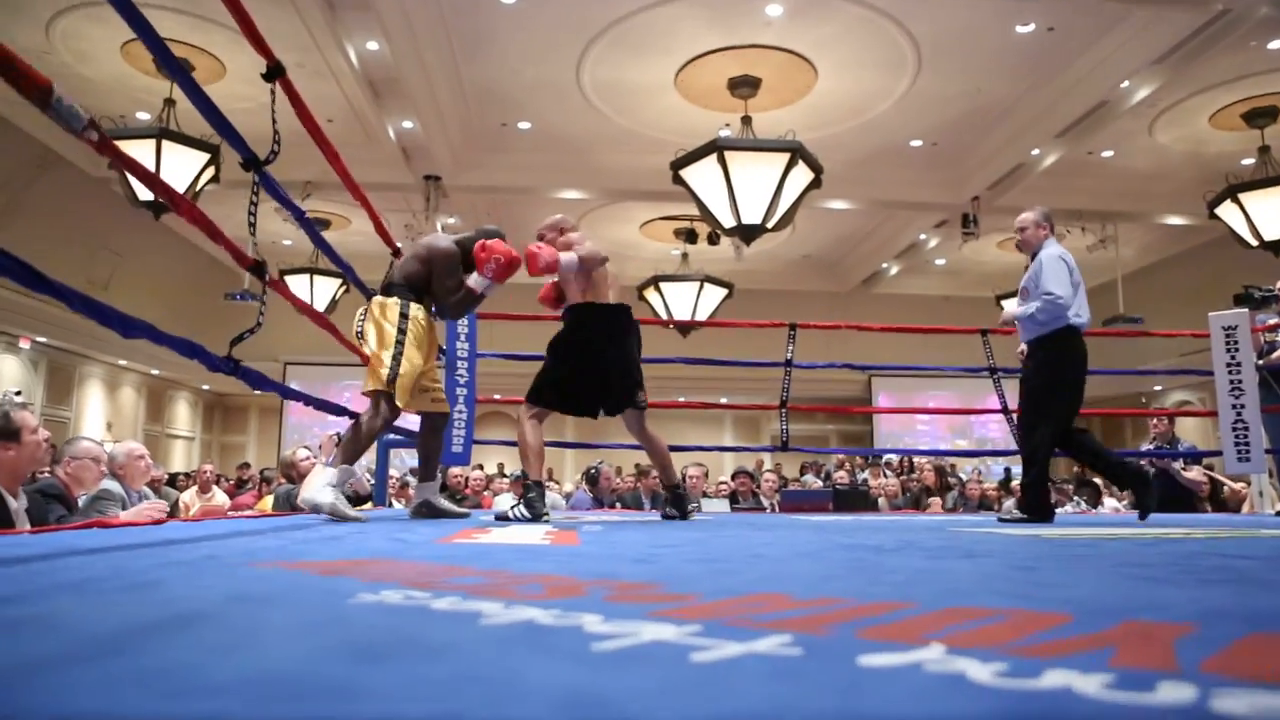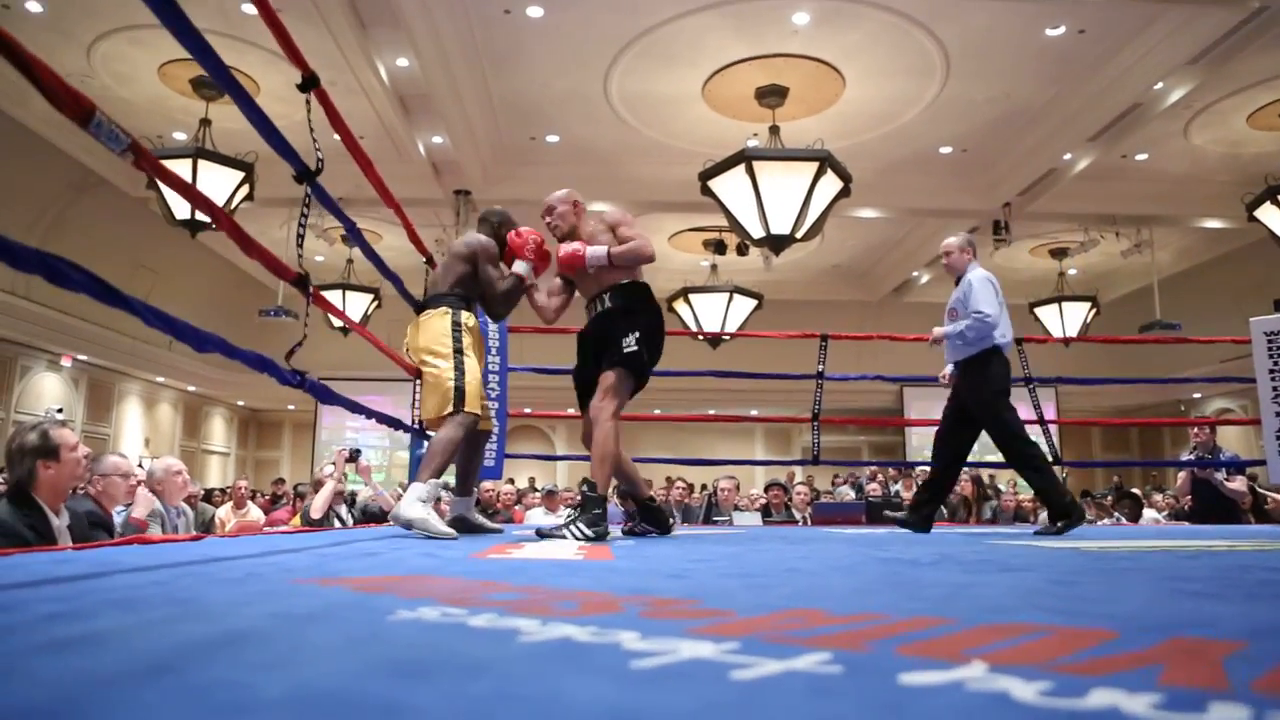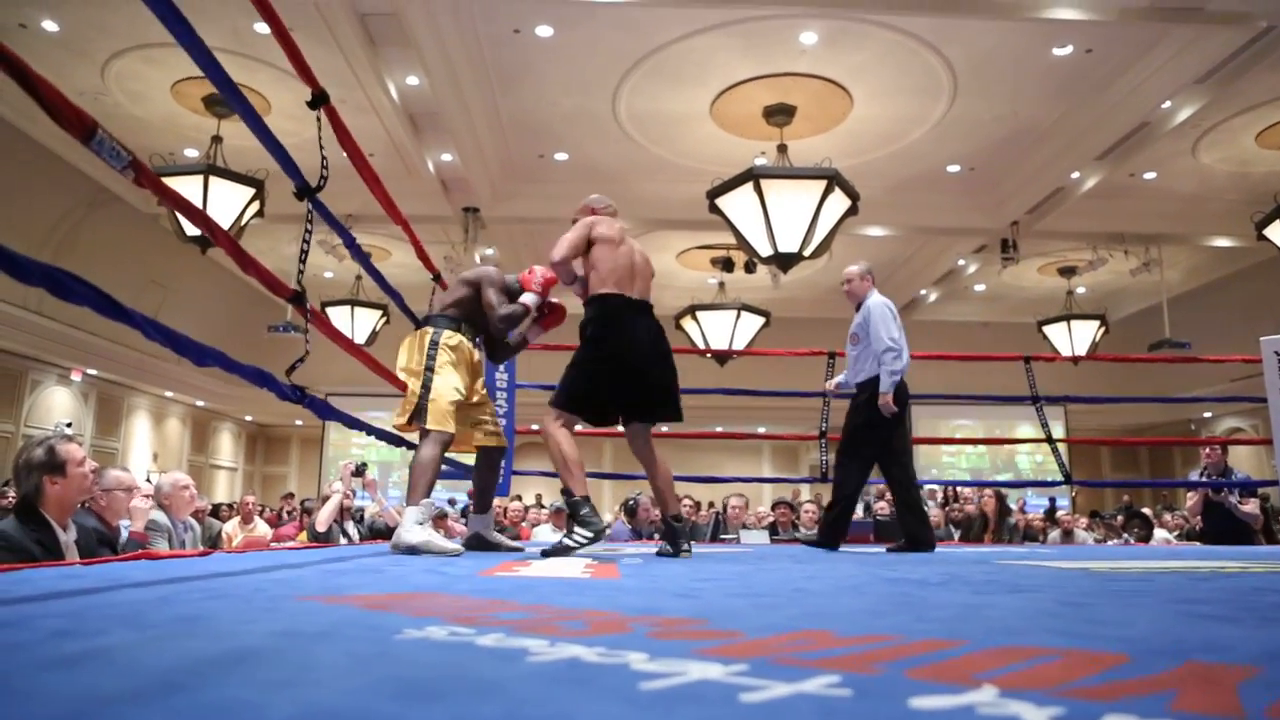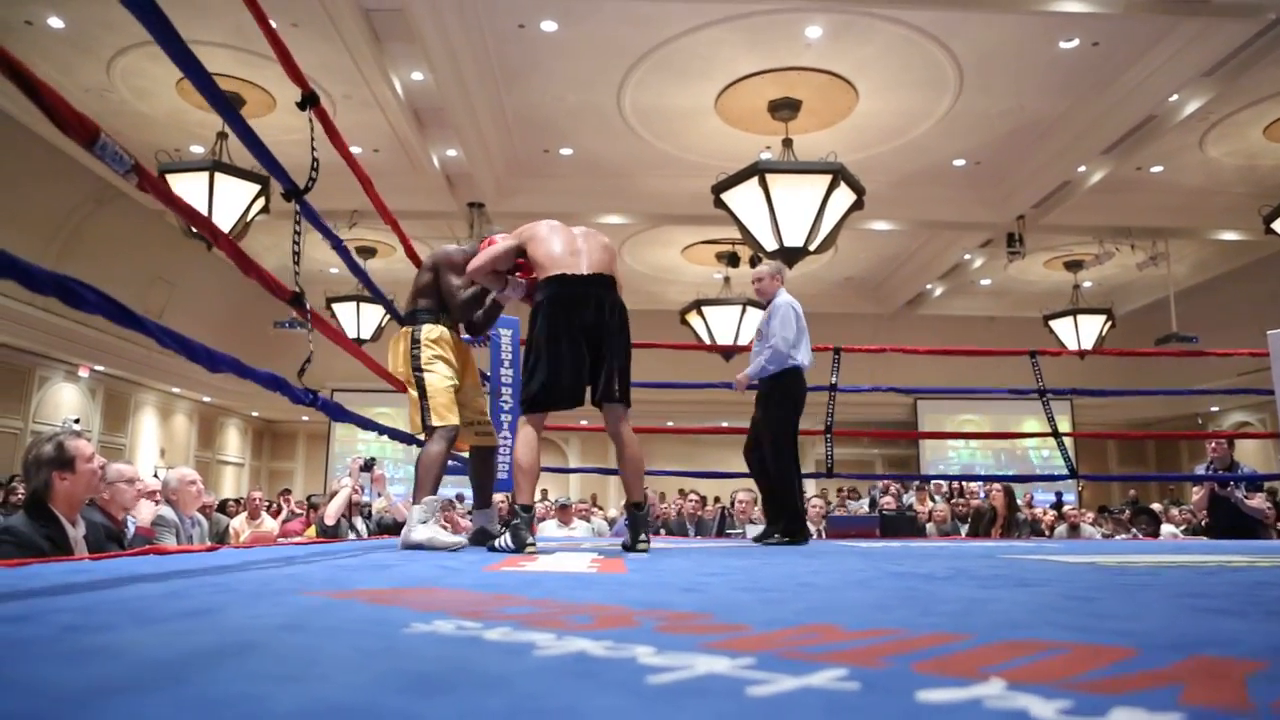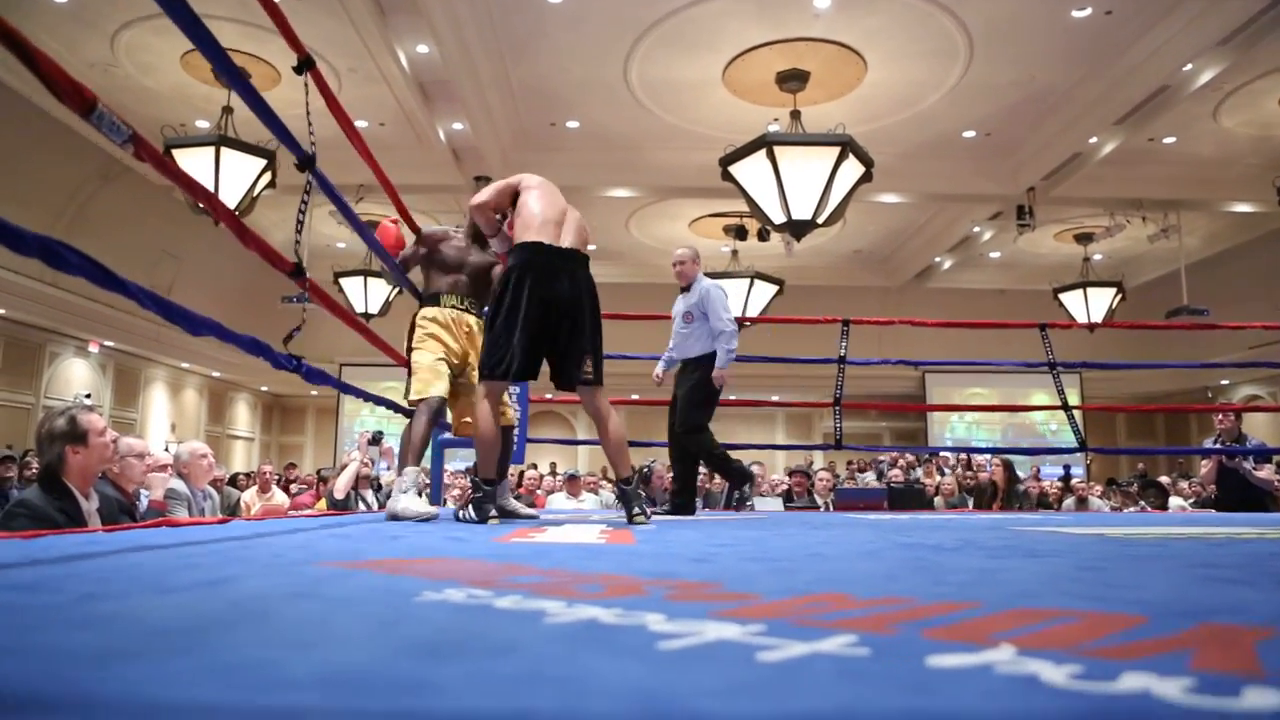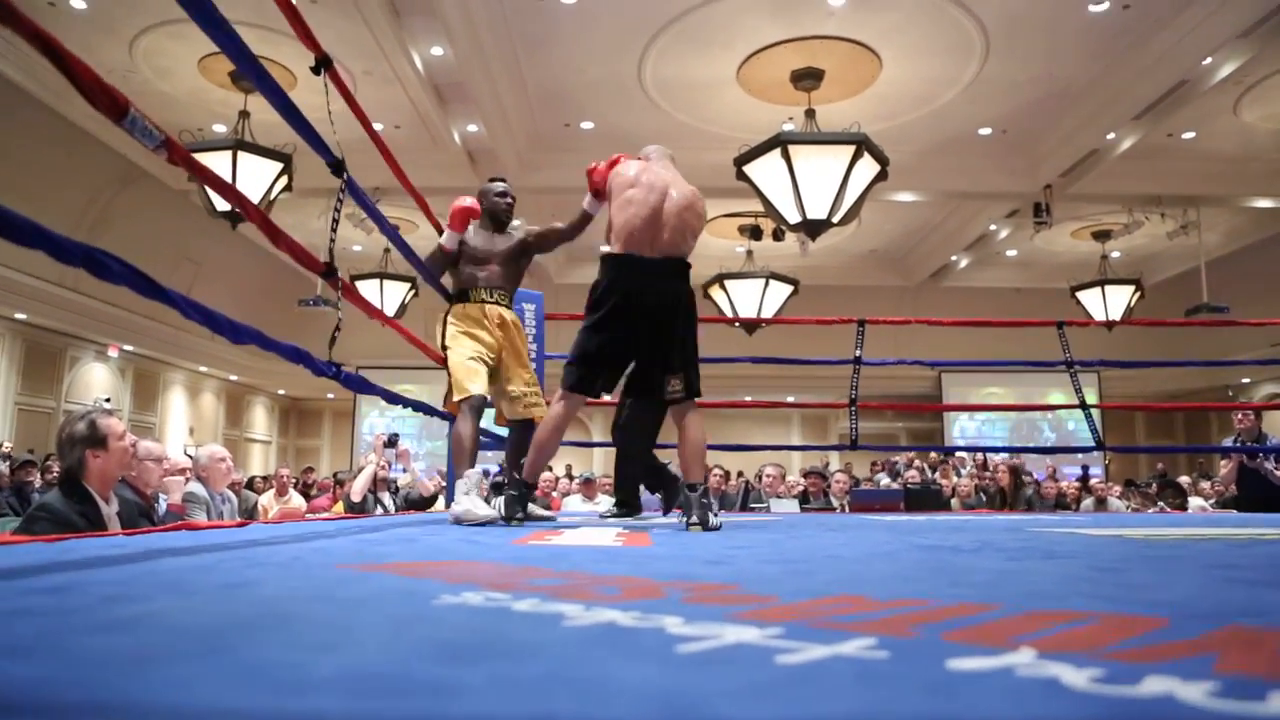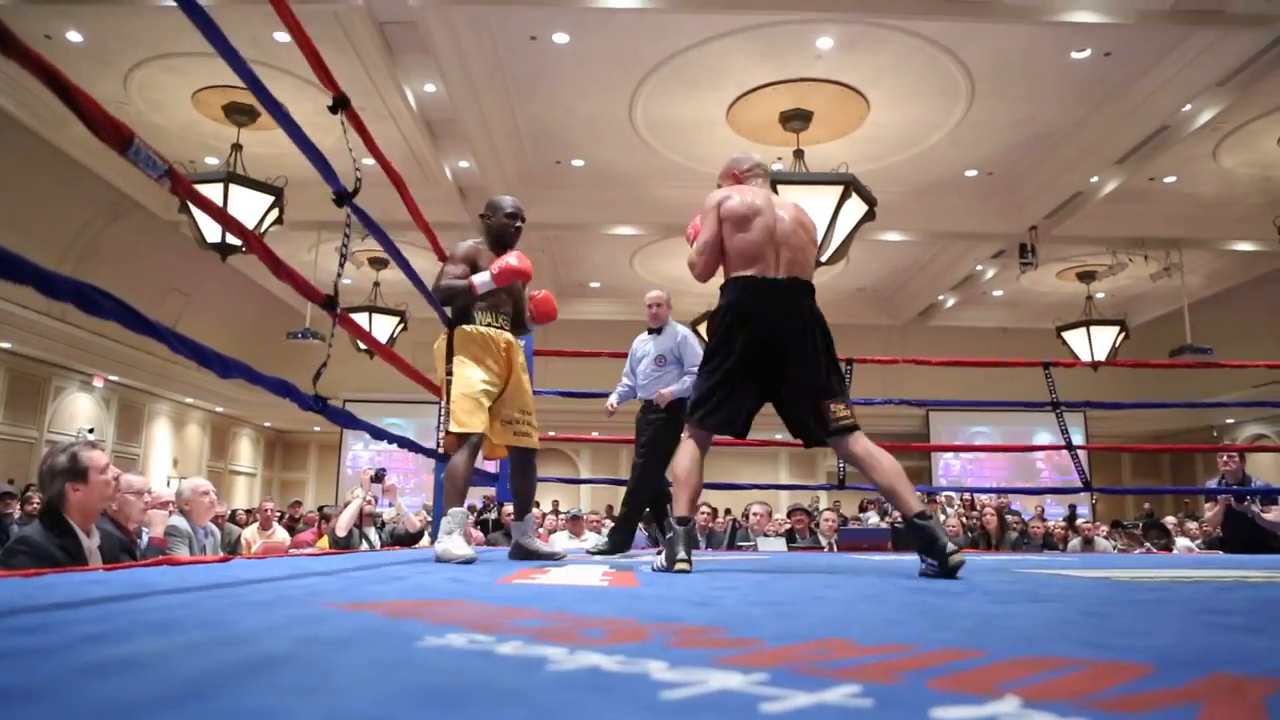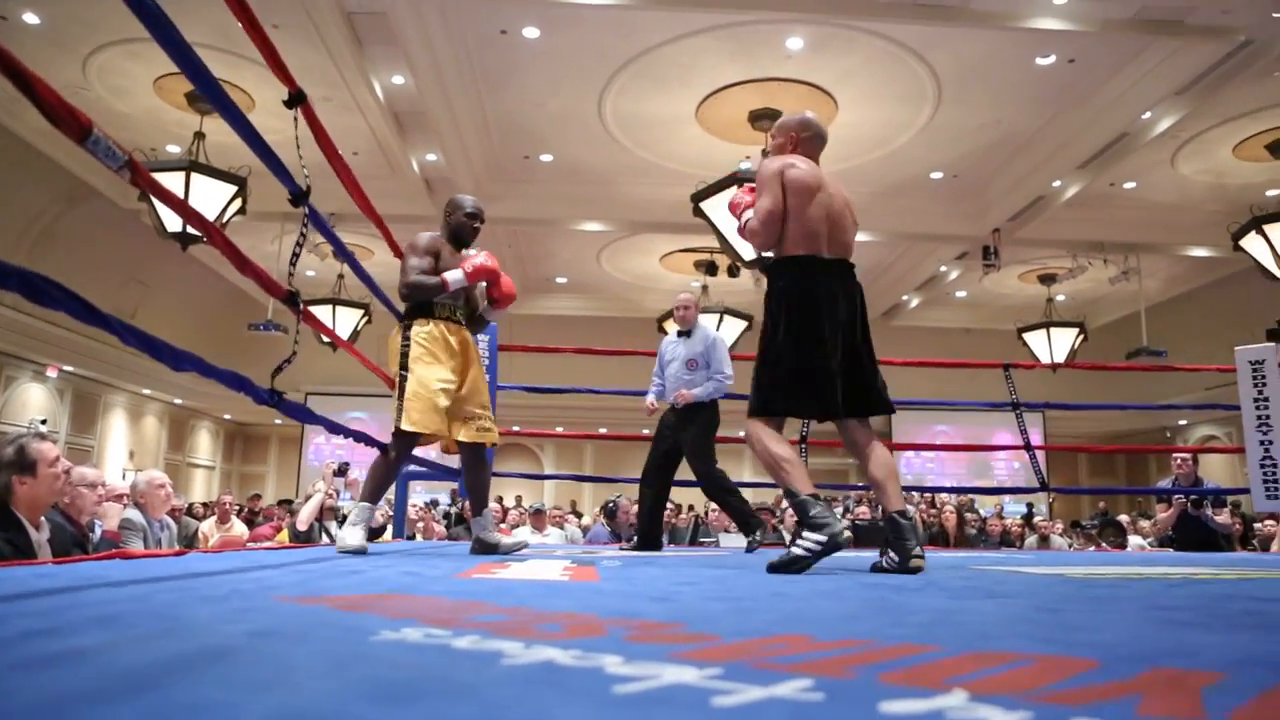
dt=0.5s
person 1, frame 1
left shoulder: (572, 240)
left elbow: (598, 255)
left wrist: (559, 260)
right wrist: (565, 298)
left hip: (588, 335)
right hip: (621, 334)
left knee: (529, 414)
right knee: (639, 426)
left ankle: (532, 500)
right ankle: (677, 499)
person 1, frame 2
left shoulder: (608, 222)
right shoulder: (568, 265)
left elbow: (647, 251)
right elbow: (549, 314)
left wrist: (595, 255)
left hip: (632, 316)
right hip: (600, 330)
left knee: (602, 409)
right knee: (595, 436)
left ankle: (593, 514)
right ankle: (651, 513)
person 1, frame 3
left shoulder: (594, 224)
right shoulder: (639, 253)
left elbow: (557, 260)
left wrist: (575, 280)
left hip: (608, 331)
right hip: (647, 335)
left knee: (555, 423)
right knee: (641, 443)
left ankle: (585, 516)
right ankle: (677, 533)
person 1, frame 4
left shoulder: (533, 231)
right shoulder: (601, 240)
left elbow: (476, 269)
left wrist: (511, 289)
left hip: (560, 305)
right hip: (607, 306)
left knee: (530, 422)
right knee: (618, 423)
left ankle: (521, 526)
right ankle: (639, 524)
person 1, frame 5
left shoulder: (527, 183)
right shoulder: (578, 220)
left elbow: (479, 204)
left wrist: (499, 240)
left hip: (528, 274)
right hip: (575, 282)
left knee: (490, 392)
right knee: (596, 401)
left ankle: (483, 500)
right ankle: (631, 499)
person 1, frame 6
left shoulder: (626, 172)
right shoulder: (695, 201)
left elbow: (612, 237)
left hip: (619, 284)
right hip: (672, 292)
left knee: (567, 400)
right knee: (685, 408)
left ankle: (518, 496)
right ankle: (697, 506)
person 1, frame 7
left shoulder: (723, 199)
right shoulder: (801, 216)
left elbow: (699, 268)
left wrist: (701, 242)
left hip: (749, 316)
right hip: (801, 319)
left knee: (697, 436)
right knee: (849, 441)
left ankle: (677, 542)
right ankle: (931, 535)
person 1, frame 8
left shoulder: (777, 169)
right shoulder: (840, 195)
left elbow: (762, 238)
left wrist: (745, 209)
left hip: (798, 295)
right hip: (845, 296)
left knee: (761, 423)
right knee: (858, 430)
left ankle: (817, 517)
right ankle: (903, 535)
person 2, frame 1
left shoulder: (449, 250)
right shoulder: (447, 250)
left elbow: (457, 308)
right elbow: (447, 309)
left wrist: (490, 279)
right wrist: (483, 277)
left hip: (411, 320)
right hip: (400, 315)
left knee: (437, 410)
right knee: (388, 404)
left ankle: (427, 498)
right ankle: (324, 485)
person 2, frame 2
left shoulder: (474, 248)
right shoulder: (483, 244)
left elbow: (496, 311)
right elbow: (499, 300)
left wrist: (527, 274)
right wrist: (524, 265)
left hip: (446, 327)
right hip: (448, 326)
left knee: (479, 425)
right knee: (463, 416)
left ankle: (462, 512)
right ankle: (414, 503)
person 2, frame 3
left shoulder: (500, 298)
right shoulder: (491, 277)
left elbow: (498, 355)
right elbow: (499, 324)
left wrist: (535, 328)
right wrist: (532, 298)
left hip: (461, 354)
right hip: (441, 346)
left knee: (493, 443)
right knee: (438, 434)
left ankle: (480, 531)
right ankle: (412, 527)
person 2, frame 4
left shoulder: (470, 271)
right shoulder: (451, 256)
left elbow: (476, 327)
right elbow: (461, 306)
left hip: (450, 346)
right hip: (427, 341)
left knee: (483, 438)
right knee: (444, 430)
left ankle: (485, 525)
right ankle: (417, 525)
person 2, frame 5
left shoulder: (493, 257)
right shoulder: (438, 237)
right elbow: (398, 266)
right wrist: (399, 247)
left hip: (474, 332)
right hip: (435, 325)
left knee: (502, 415)
right knee: (431, 402)
left ankle: (501, 498)
right ankle: (403, 492)
person 2, frame 6
left shoulder: (523, 237)
right shoulder: (463, 235)
left elbow: (568, 232)
right elbow: (429, 273)
left wrist: (595, 199)
right wrist: (451, 234)
left hip: (507, 325)
right hip: (468, 322)
left knee: (526, 414)
right knee: (471, 401)
right ankle: (466, 497)
person 2, frame 7
left shoulder: (516, 267)
right shoulder: (467, 251)
right elbow: (440, 293)
left wrist: (536, 316)
right wrist: (490, 279)
left hip: (508, 351)
right hip: (469, 344)
left knee: (524, 445)
right knee: (469, 437)
left ankle: (524, 537)
right ankle: (450, 534)
person 2, frame 8
left shoulder: (469, 263)
right shoulder: (426, 243)
right elbow: (408, 288)
left wrist: (495, 305)
right wrist: (462, 277)
left hip: (461, 346)
right hip: (425, 339)
left knee: (476, 442)
right knee: (409, 433)
left ankle: (484, 532)
right ankle: (356, 524)
person 3, frame 1
left shoulder: (1049, 258)
right shoulder: (1043, 260)
left elbow: (1056, 303)
left wrist: (1018, 314)
right wrist: (1029, 342)
left hip: (1056, 352)
right hip: (1055, 351)
left knee: (1038, 430)
right knee: (1060, 430)
left ankle: (1035, 506)
right ankle: (1133, 478)
person 3, frame 2
left shoulder: (977, 280)
right shoulder: (965, 285)
left elbow: (985, 321)
left wrist: (946, 332)
right wrist: (953, 366)
left hip: (984, 372)
right hip: (970, 374)
left knee: (1012, 441)
right knee: (949, 444)
left ankle: (1064, 510)
right ankle: (920, 513)
person 3, frame 3
left shoulder: (876, 306)
right shoulder: (865, 312)
left elbow: (890, 350)
left wrist: (885, 390)
right wrist: (839, 380)
left hip: (876, 395)
right hip: (875, 394)
left knee: (851, 461)
right knee: (896, 466)
left ankle: (831, 533)
right ankle: (918, 536)
person 3, frame 4
left shoulder: (783, 305)
right shoulder: (776, 309)
left elbow: (779, 349)
left wrist: (749, 374)
right wrist: (759, 381)
left hip: (782, 386)
right hip: (777, 387)
left knee: (780, 457)
right knee: (756, 453)
left ankle: (791, 527)
right ankle: (780, 522)
person 3, frame 5
left shoulder: (708, 290)
right shoulder: (680, 300)
left elbow: (726, 329)
left wrist: (721, 365)
right wrist: (663, 365)
left hip: (705, 369)
right hip: (687, 370)
left knee: (689, 428)
right knee: (677, 432)
left ankle: (738, 475)
right ankle: (682, 499)
person 3, frame 6
right shoulder: (639, 319)
left elbow: (682, 350)
right elbow: (626, 355)
left wrist: (667, 383)
left hip: (656, 384)
right hip: (638, 378)
left knee: (630, 436)
left ankle: (627, 502)
right ankle: (669, 485)
person 3, frame 7
left shoulder: (681, 336)
right shoulder: (639, 342)
left elbow: (696, 372)
right elbow: (630, 379)
left wrist: (672, 392)
right wrist: (614, 398)
left hip: (669, 411)
right hip: (647, 410)
left knee: (644, 471)
right knee: (651, 474)
left ankle: (619, 537)
person 3, frame 8
left shoulder: (711, 339)
right shoulder: (667, 343)
left elbow: (724, 379)
right elbow: (658, 379)
left wrist: (694, 394)
right wrist: (652, 397)
left hip: (701, 413)
right hip: (674, 413)
left knee: (705, 471)
right knee: (655, 472)
left ankle: (752, 528)
right ankle: (647, 537)
